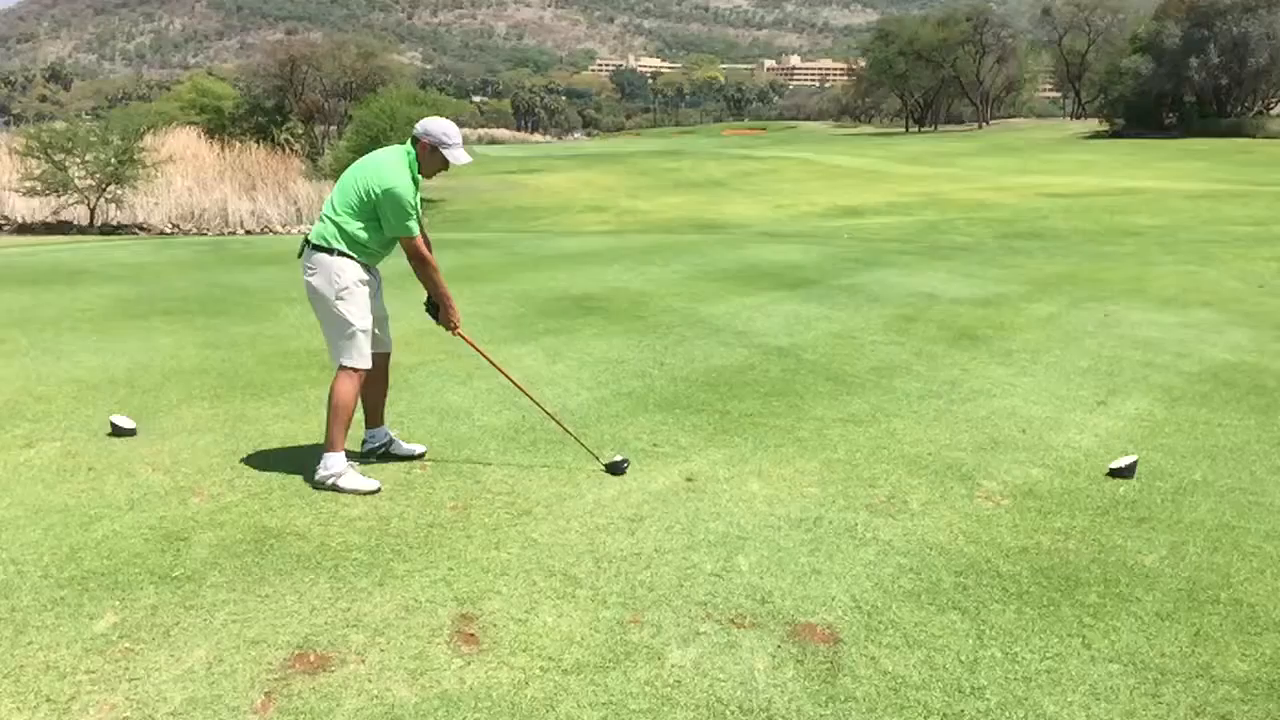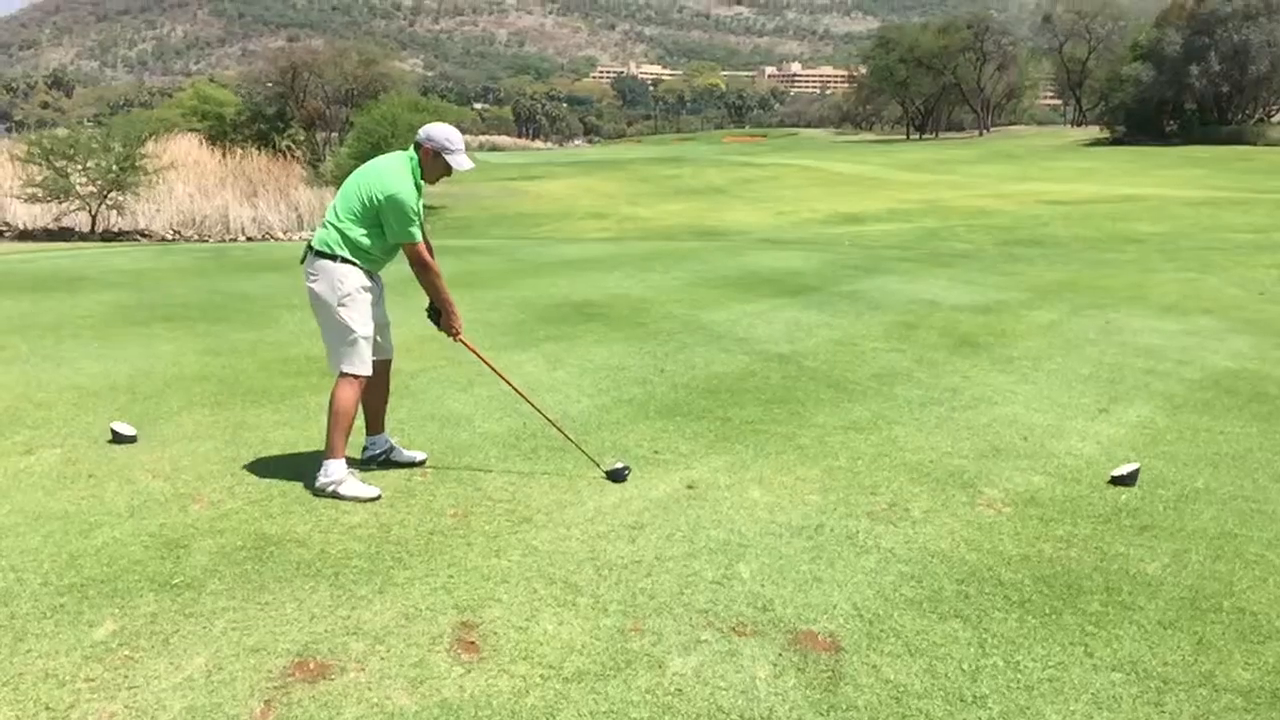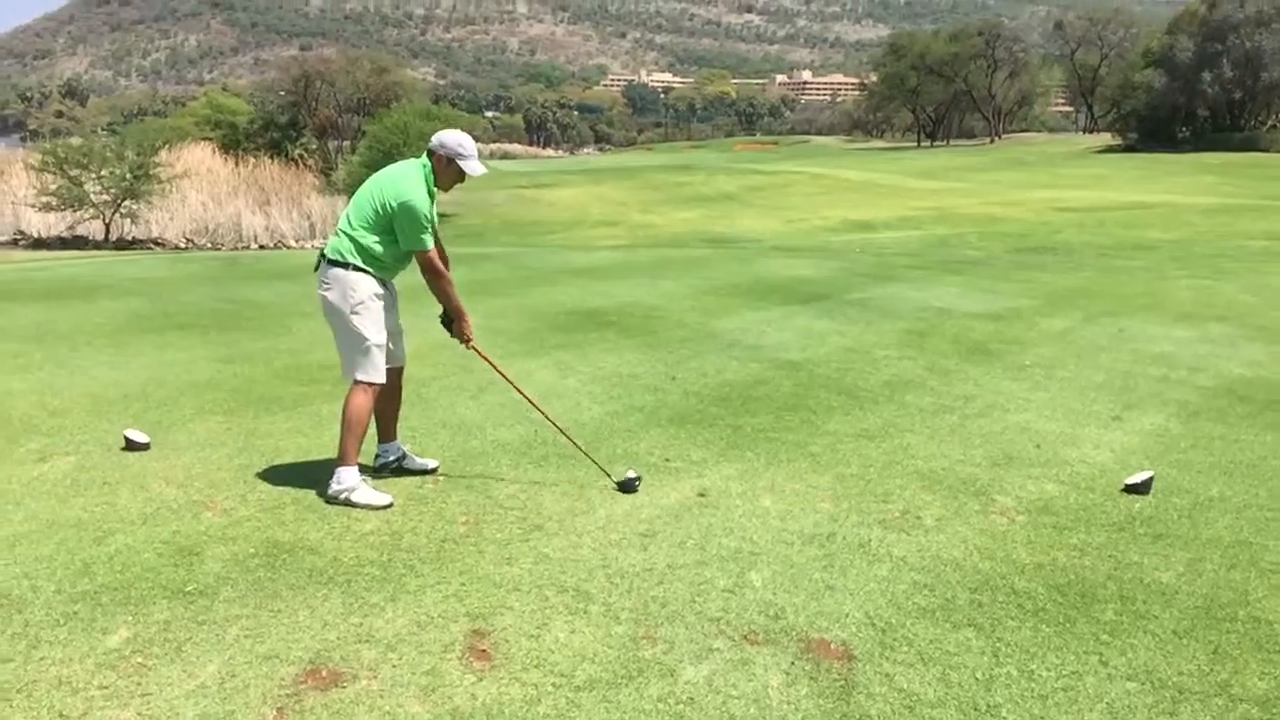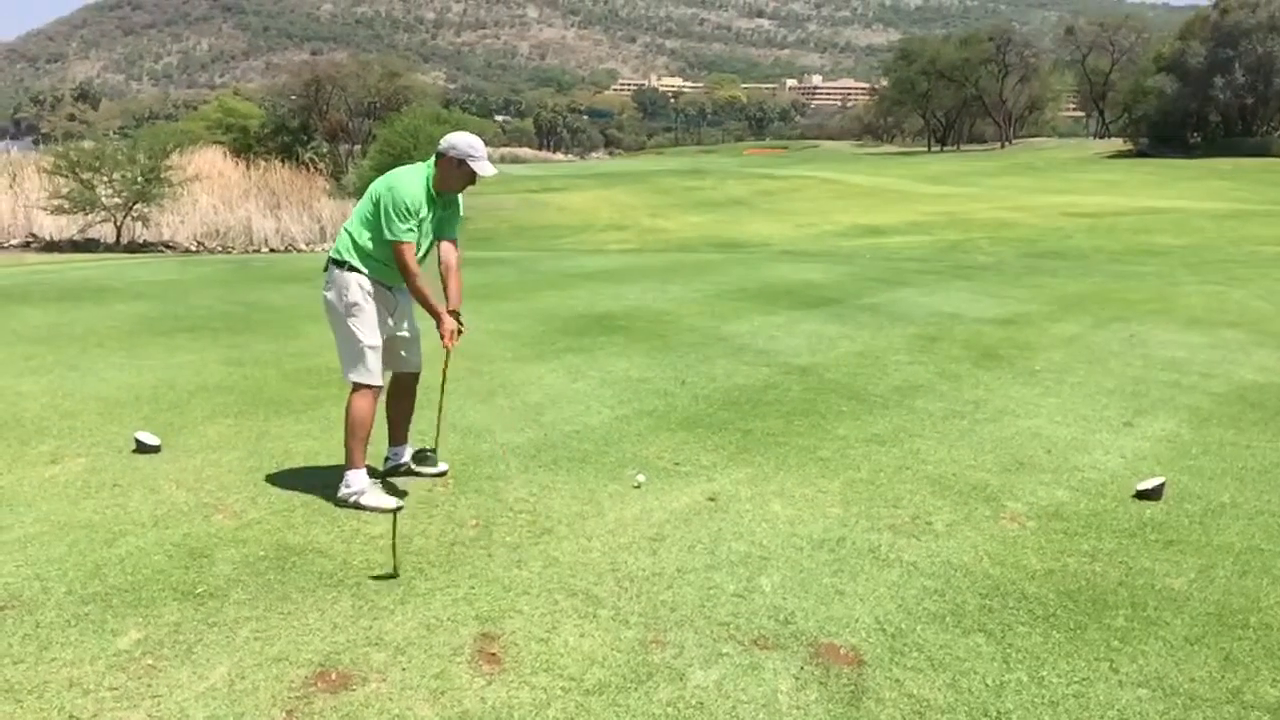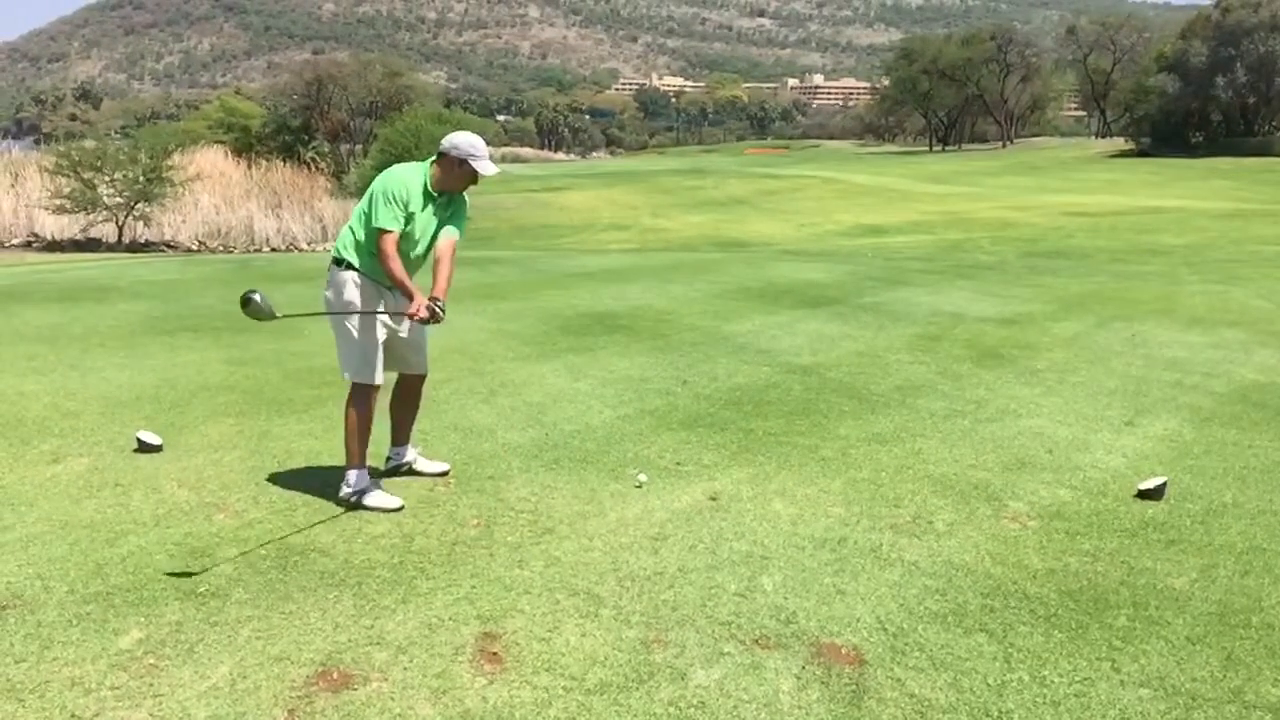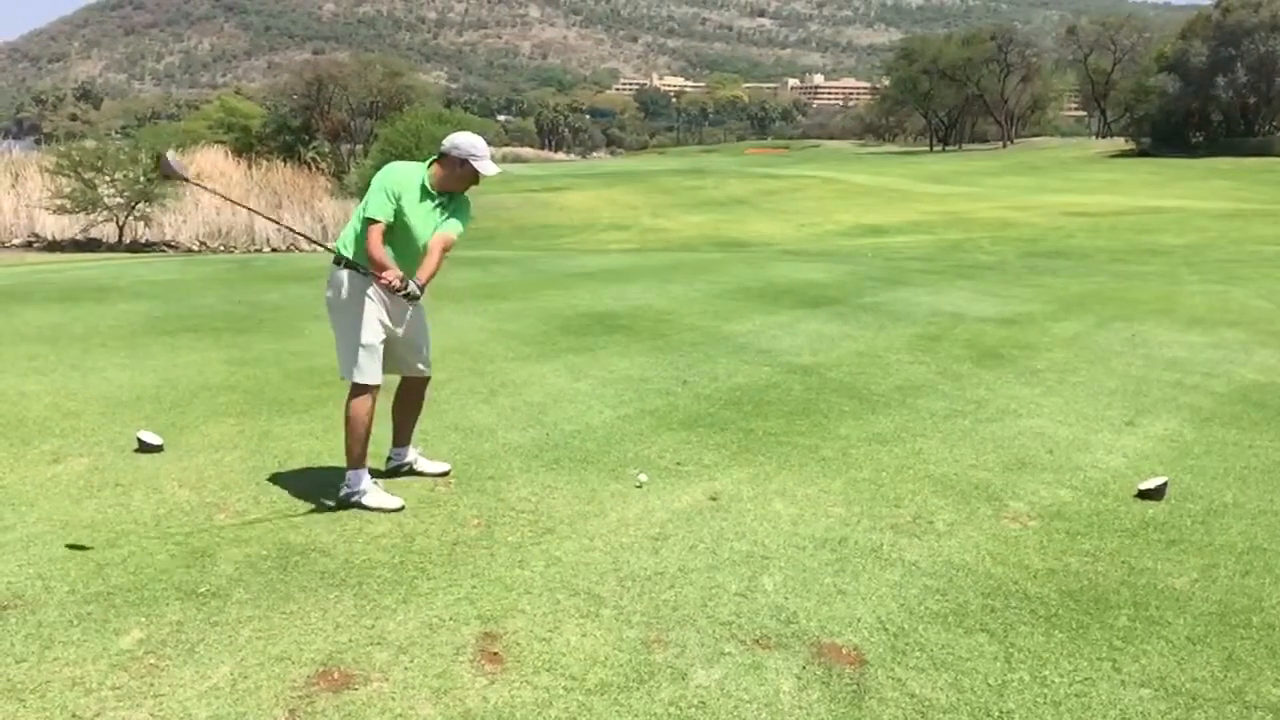
dt=0.4s
person 1, frame 1
left shoulder: (404, 165)
right shoulder: (394, 181)
left elbow: (421, 237)
right elbow: (417, 253)
left wrist: (435, 296)
right wrist: (446, 302)
left hip: (358, 264)
right hip: (336, 265)
left knee: (378, 353)
right knee: (354, 362)
left ankle: (377, 438)
right ankle: (332, 464)
person 1, frame 2
left shoulder: (406, 171)
right shoulder: (397, 188)
left elbow: (423, 244)
right elbow: (419, 260)
left wrist: (437, 302)
right wrist: (448, 309)
left hip: (360, 271)
right hip: (339, 272)
left knee: (379, 359)
right knee: (355, 370)
left ankle: (377, 445)
right ankle: (332, 471)
person 1, frame 3
left shoulder: (421, 181)
right shoulder: (411, 195)
left elbow: (437, 248)
right elbow: (430, 267)
left wrist: (451, 311)
right wrist: (460, 315)
left hip: (374, 279)
right hip: (352, 280)
left knee: (392, 367)
right knee: (368, 377)
left ankle: (389, 452)
right ankle: (344, 478)
person 1, frame 4
left shoulder: (450, 201)
right shoulder: (404, 188)
left elbow: (449, 257)
right elbow: (405, 262)
left wrist: (452, 312)
right wrist: (438, 313)
left hip: (391, 286)
right hip: (356, 282)
left knee: (407, 370)
right knee: (368, 379)
left ankle: (398, 455)
right ankle: (354, 482)
person 1, frame 5
left shoulder: (456, 203)
right shoulder: (398, 181)
left elbow: (444, 252)
right elbow: (386, 250)
left wrist: (436, 300)
right wrist: (414, 294)
left hip: (396, 290)
right hip: (356, 281)
left knee: (414, 371)
right knee: (366, 380)
left ankle: (401, 455)
right ankle: (355, 480)
person 1, frame 6
left shoulder: (458, 206)
right shoulder: (396, 176)
left elbow: (439, 247)
right elbow: (371, 238)
left wrist: (416, 283)
right wrist: (387, 269)
left hip: (402, 291)
right hip: (358, 282)
left knee: (417, 373)
right knee: (366, 381)
left ankle: (401, 456)
right ankle: (355, 481)
